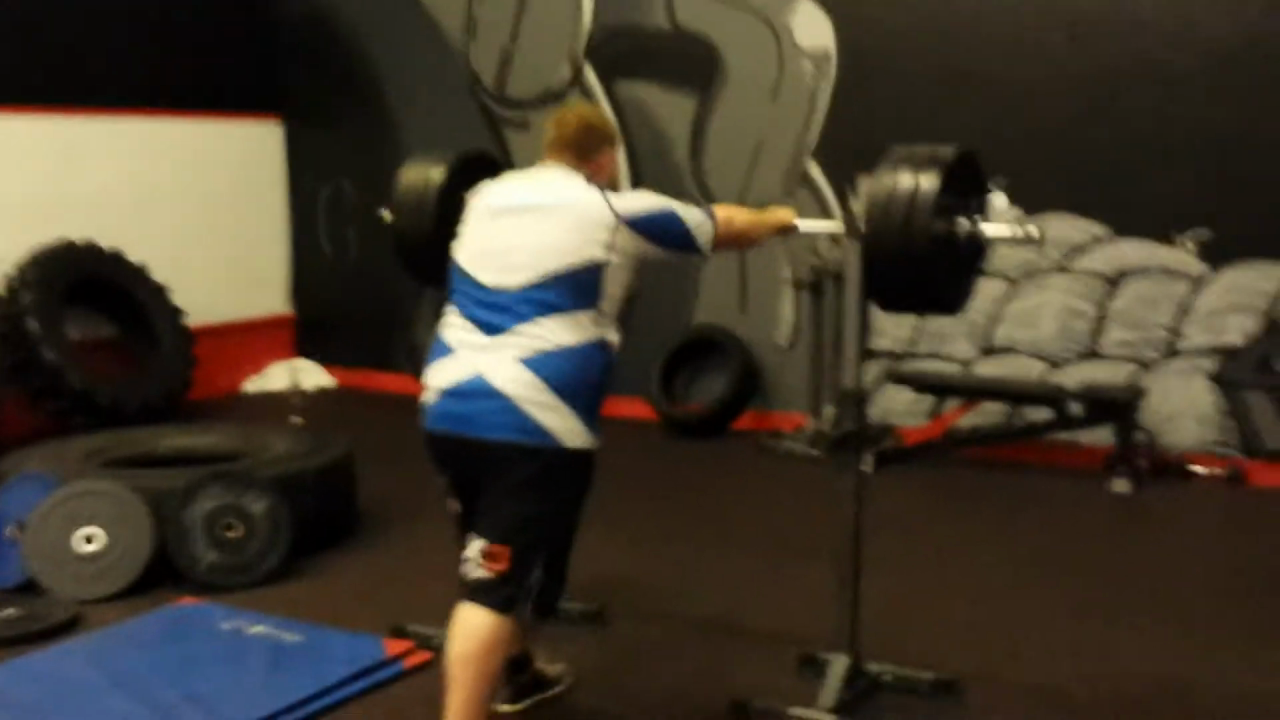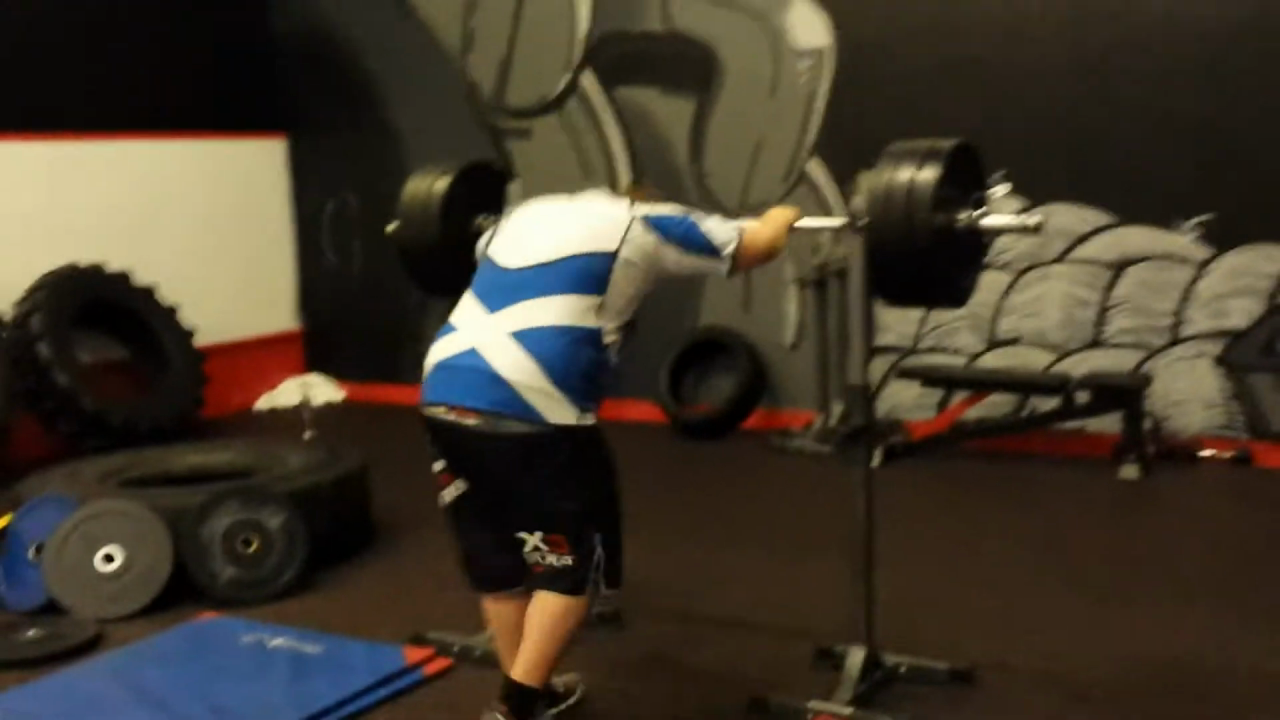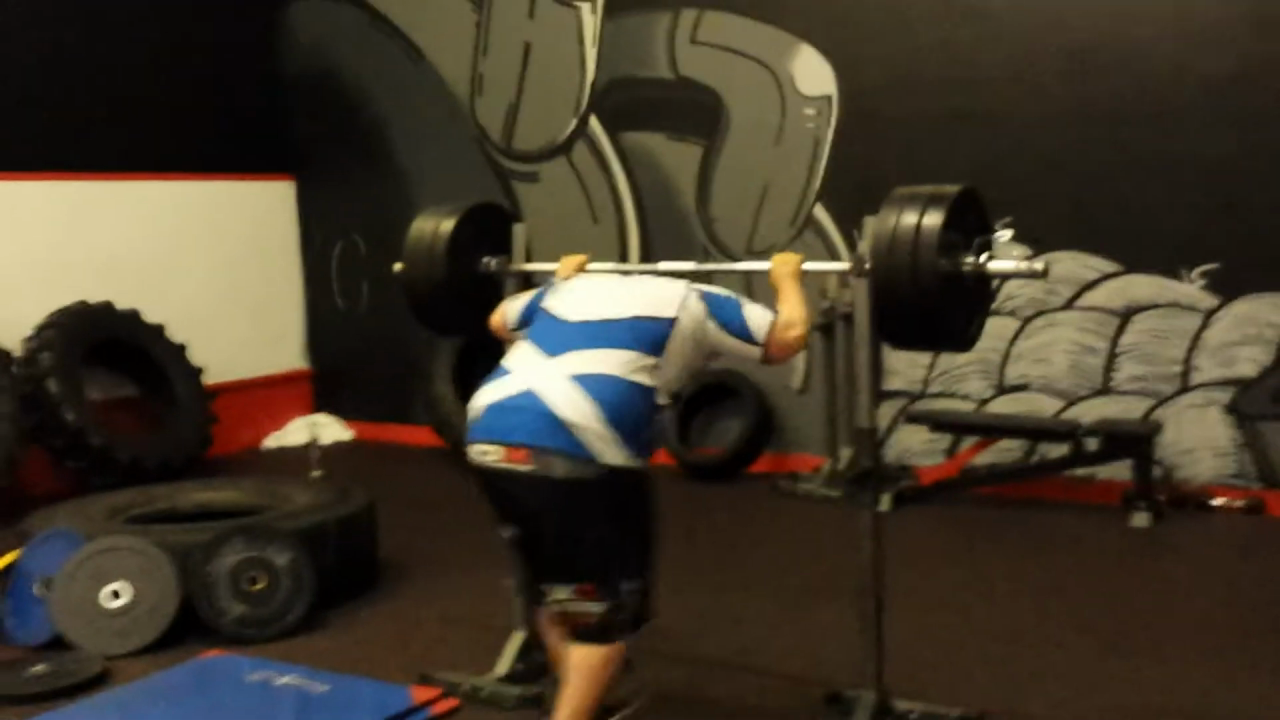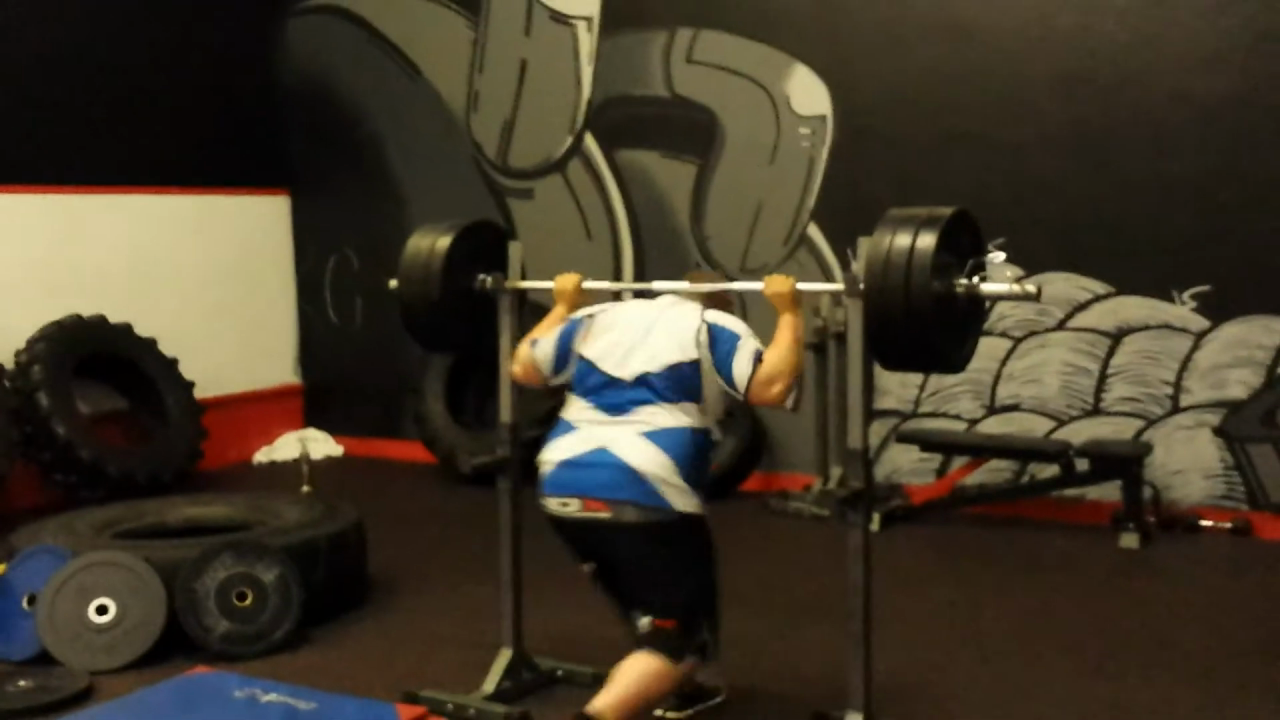
dt=0.3s
person 1, frame 1
left shoulder: (485, 197)
right shoulder: (611, 215)
right elbow: (722, 230)
right wrist: (775, 220)
left hip: (448, 408)
right hip: (531, 421)
left knee: (506, 560)
right knee: (496, 583)
person 1, frame 2
left shoulder: (530, 210)
right shoulder: (640, 224)
right elbow: (752, 245)
right wrist: (779, 221)
left hip: (446, 391)
right hip: (532, 406)
left knee: (495, 558)
right knee: (570, 558)
person 1, frame 3
left shoulder: (580, 285)
right shoulder: (697, 302)
left elbow: (500, 323)
right elbow: (788, 335)
right wrist: (787, 281)
left hip: (491, 438)
right hip: (577, 452)
left knee: (554, 584)
right knee: (604, 602)
person 1, frame 4
left shoulder: (597, 317)
right shoulder: (715, 327)
left elbow: (524, 368)
right elbow: (770, 387)
left wrist: (563, 306)
right wrist: (788, 310)
left hip: (563, 489)
right hip: (644, 498)
left knee: (647, 603)
right knee: (680, 638)
